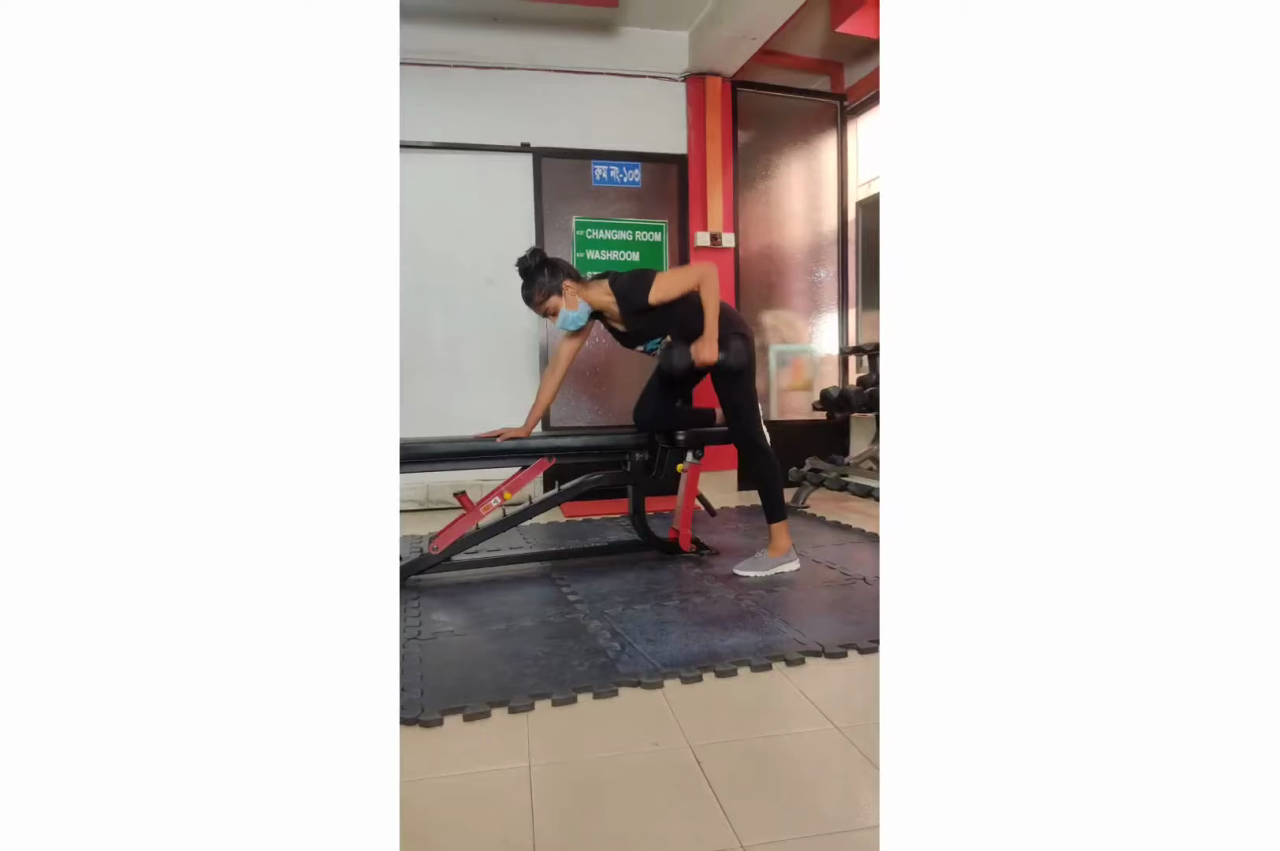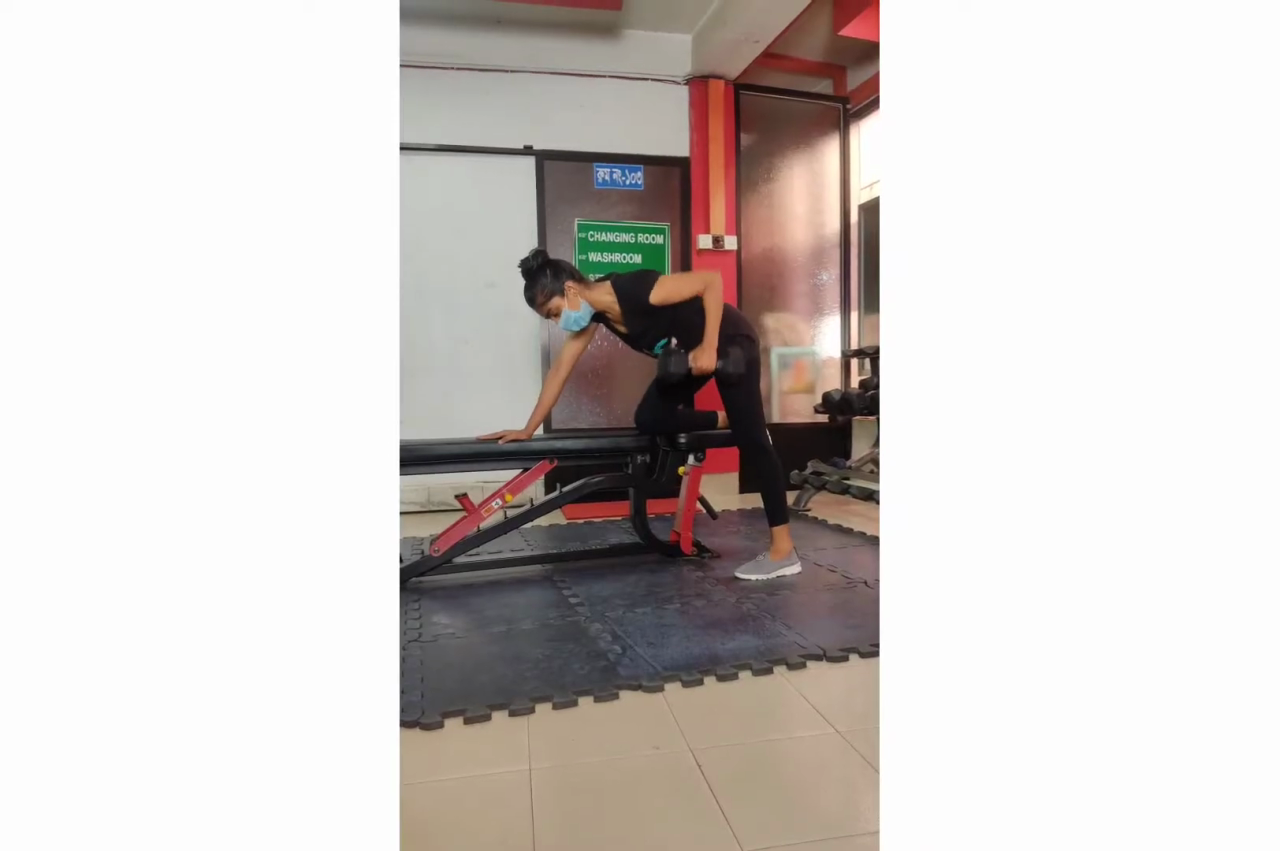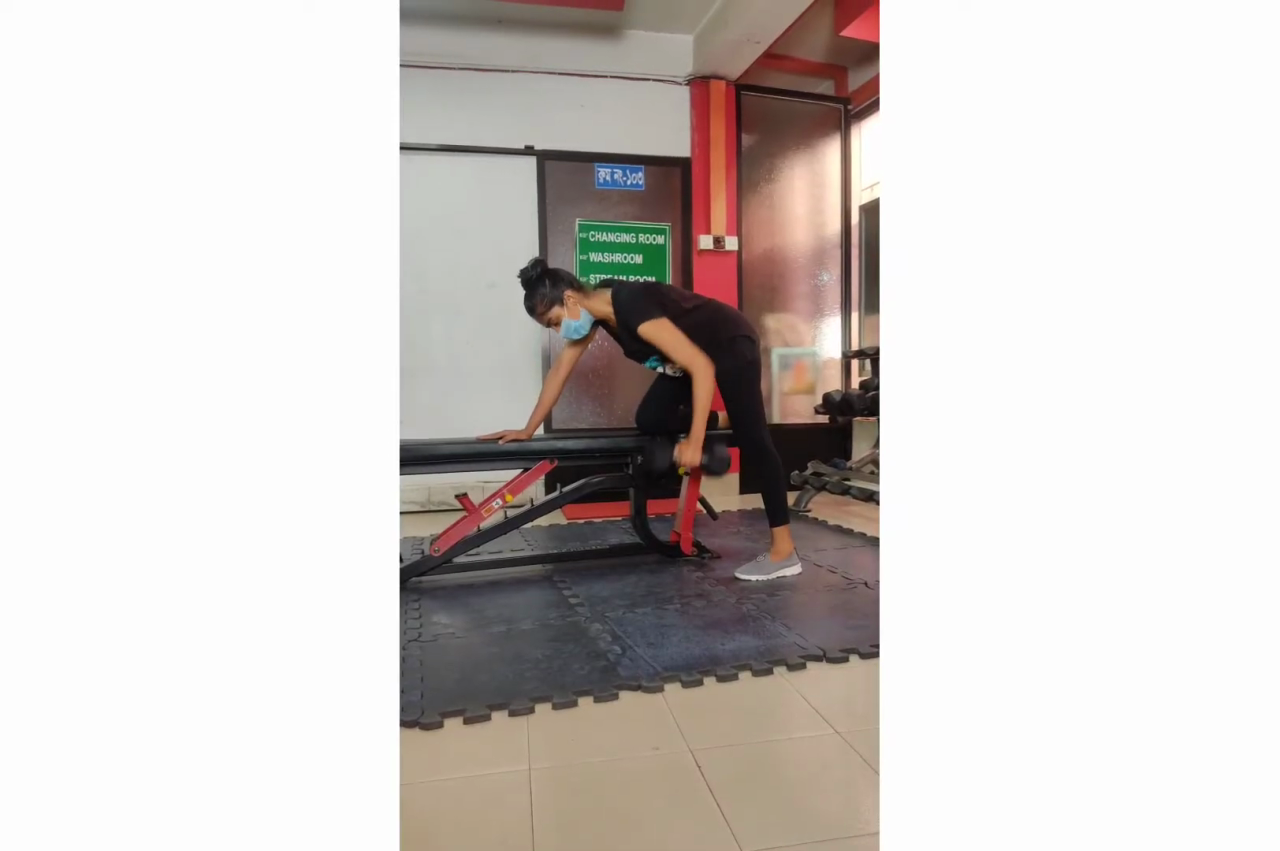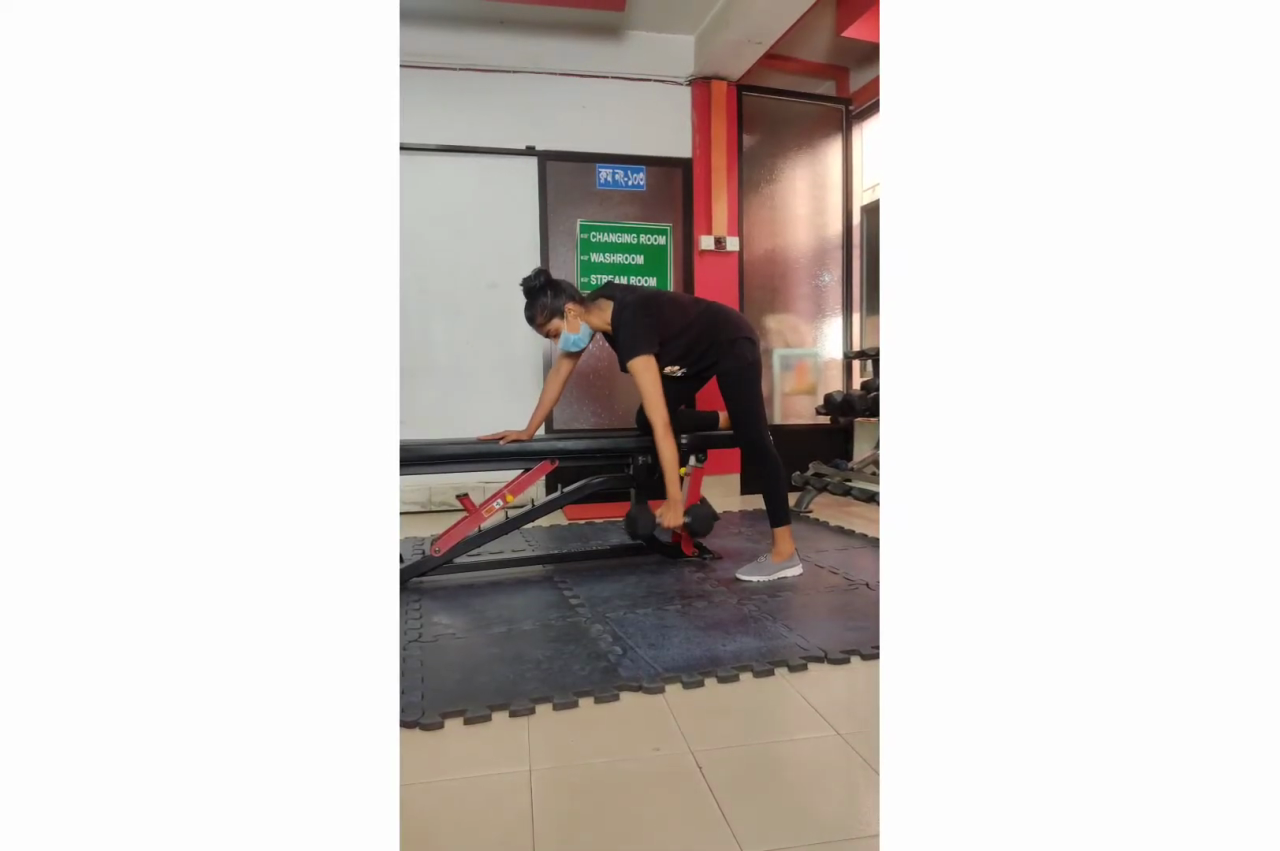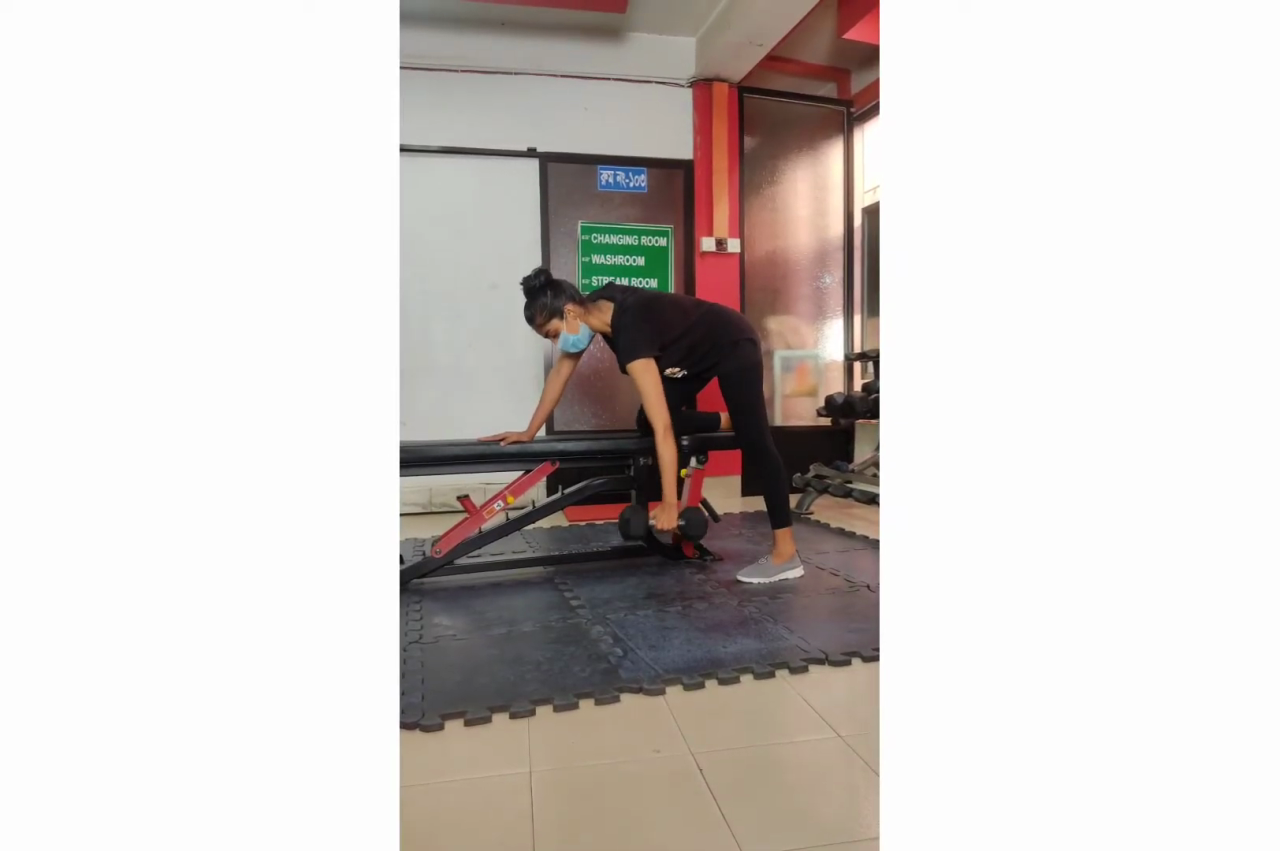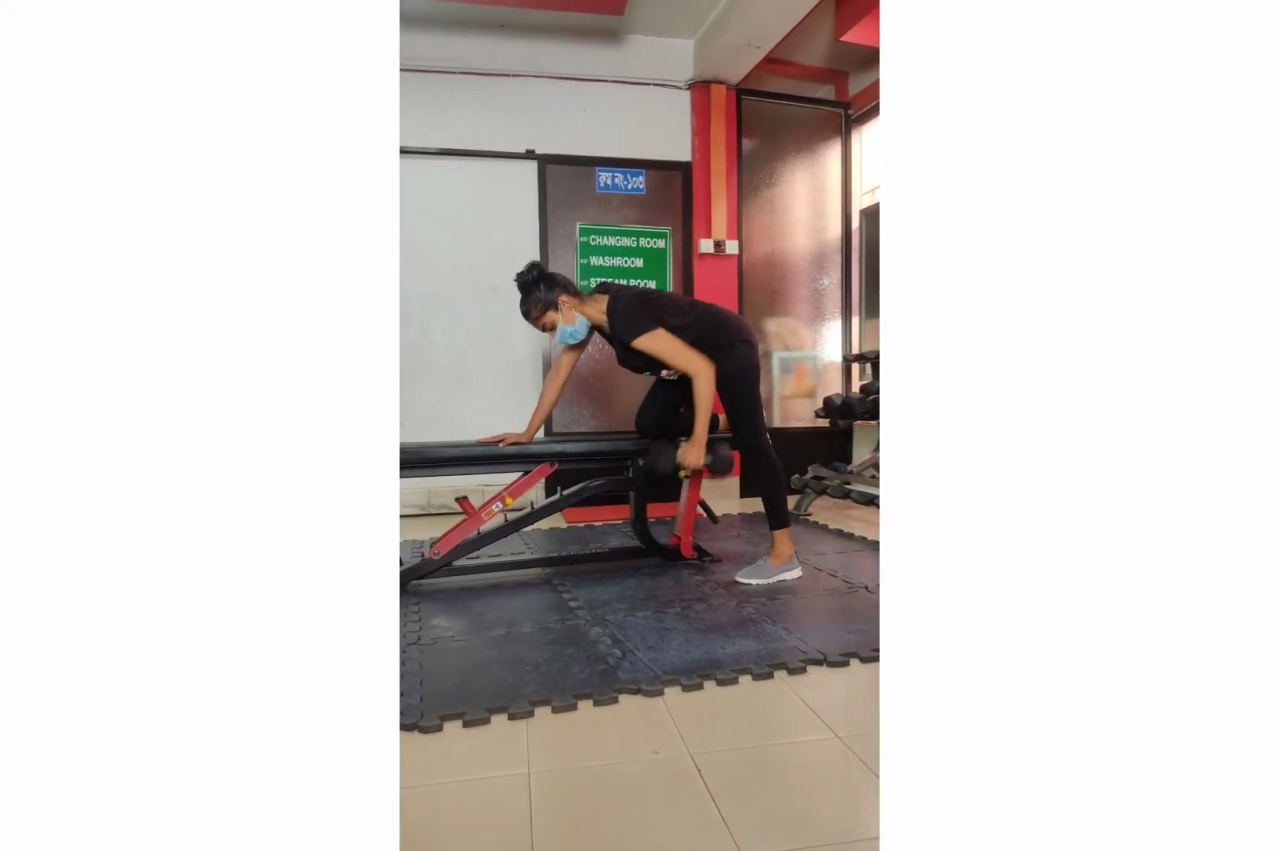
dt=0.3s
person 1, frame 1
left shoulder: (632, 292)
right shoulder: (590, 303)
left elbow: (707, 272)
right elbow: (559, 365)
left wrist: (710, 339)
right wrist: (526, 428)
left hip: (723, 340)
right hip: (684, 348)
left knee: (747, 438)
right knee: (648, 418)
left ankle: (782, 548)
right ankle: (728, 416)
person 1, frame 2
left shoulder: (635, 292)
right shoulder: (593, 305)
left elbow: (712, 280)
right elbow: (561, 367)
left wrist: (709, 347)
right wrist: (529, 429)
left hip: (729, 341)
right hip: (688, 351)
left knee: (751, 441)
right knee: (649, 420)
left ankle: (783, 551)
right ankle: (731, 419)
person 1, frame 3
left shoulder: (632, 308)
right shoulder: (595, 303)
left elbow: (702, 368)
right elbow: (562, 367)
left wrist: (694, 441)
right wrist: (528, 430)
left hip: (731, 343)
right hip: (694, 350)
left knee: (753, 443)
right knee: (650, 420)
left ankle: (784, 551)
right ankle: (732, 420)
person 1, frame 4
left shoulder: (630, 329)
right shoulder: (594, 307)
left elbow: (662, 424)
right elbow: (560, 371)
left wrist: (675, 500)
right wrist: (528, 431)
left hip: (731, 344)
right hip: (693, 351)
left knee: (753, 442)
right knee: (646, 422)
left ankle: (785, 552)
right ankle: (732, 420)
person 1, frame 5
left shoulder: (630, 331)
right shoulder: (594, 309)
left elbow: (663, 427)
right elbow: (561, 371)
left wrist: (669, 502)
right wrist: (529, 432)
left hip: (732, 345)
right hip: (693, 353)
left knee: (755, 445)
right knee: (646, 422)
left ankle: (786, 554)
right ankle: (732, 421)
person 1, frame 6
left shoulder: (627, 318)
right shoulder: (591, 308)
left elbow: (703, 370)
right elbow: (560, 371)
left wrist: (698, 442)
right wrist: (528, 433)
left hip: (729, 346)
right hip: (694, 350)
left knee: (752, 446)
right knee: (650, 425)
left ankle: (784, 555)
right ankle: (733, 422)
